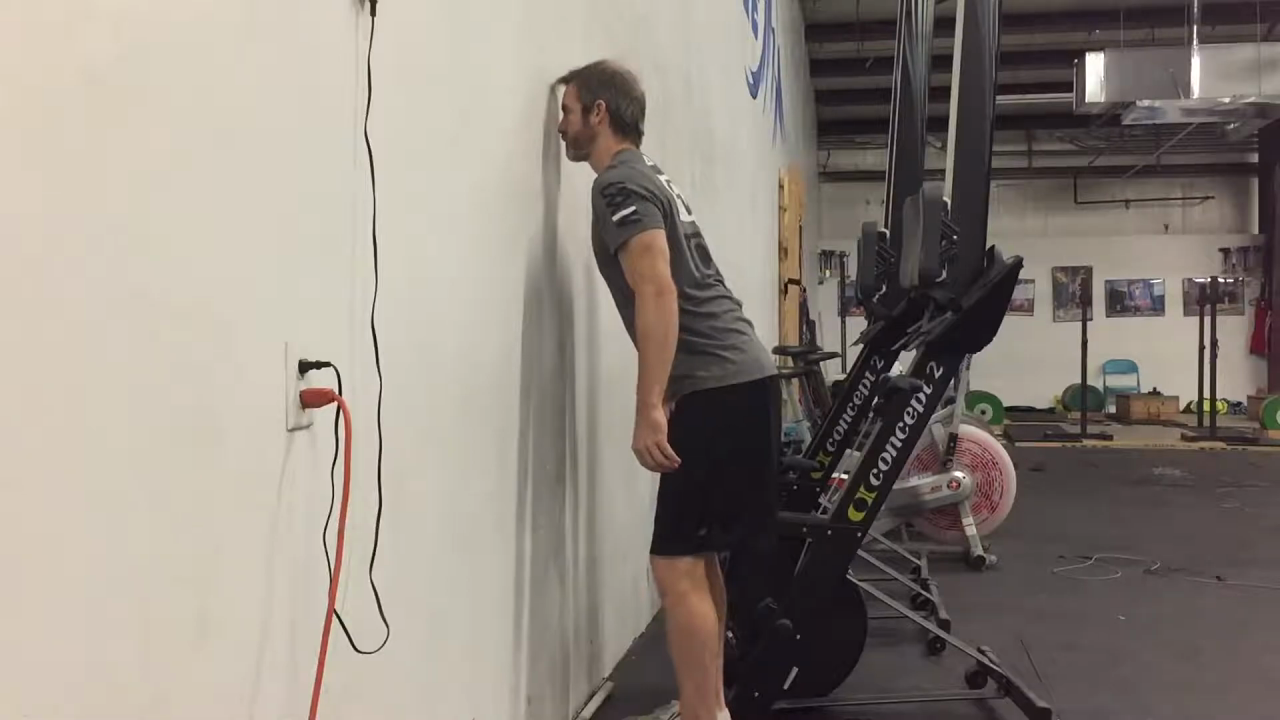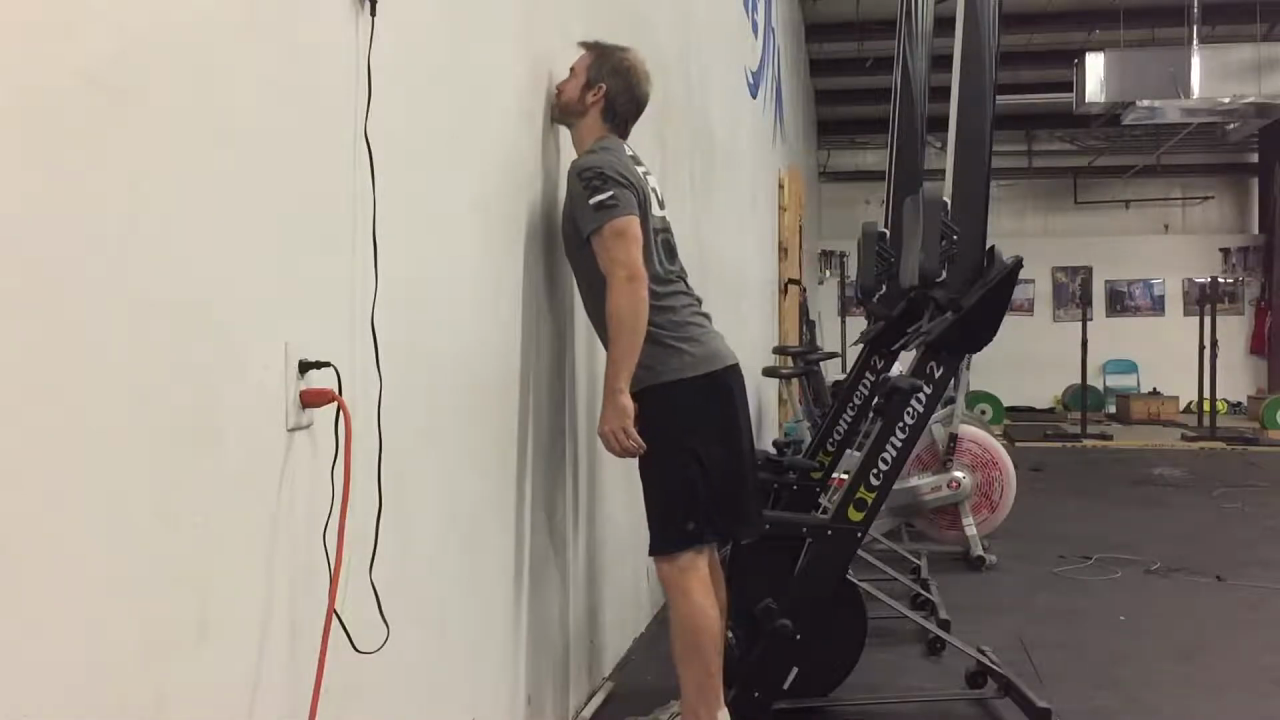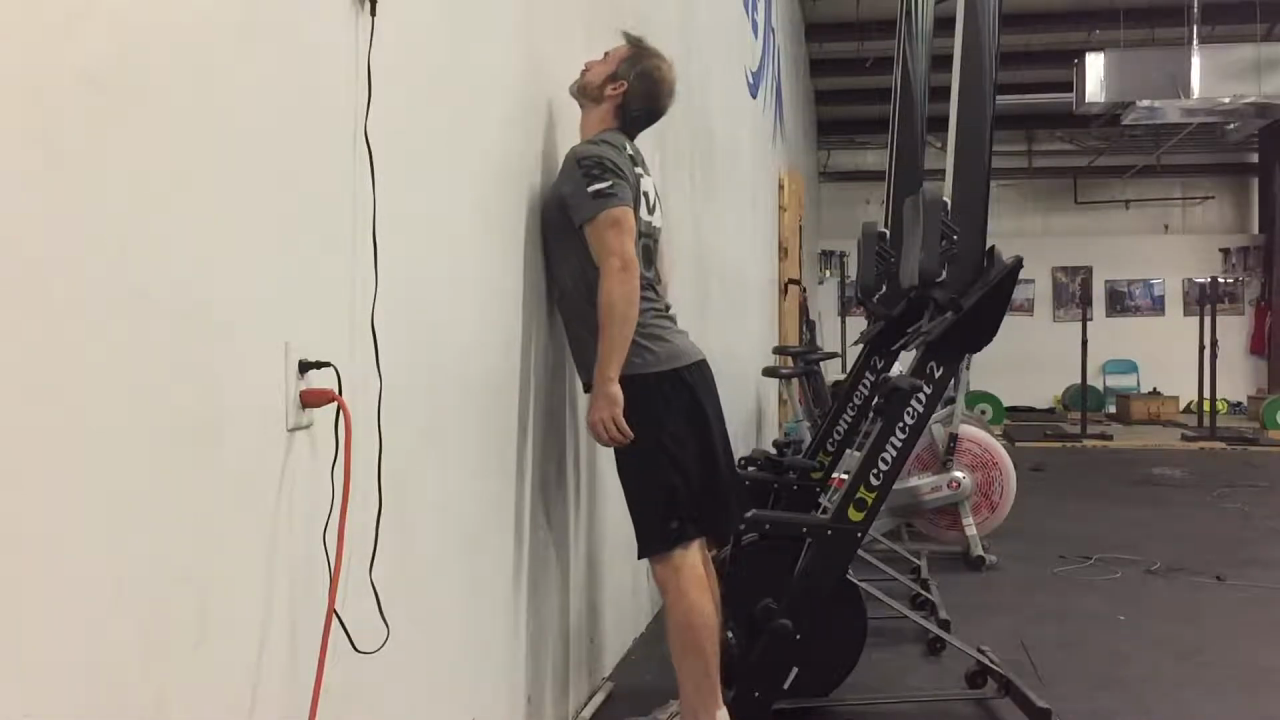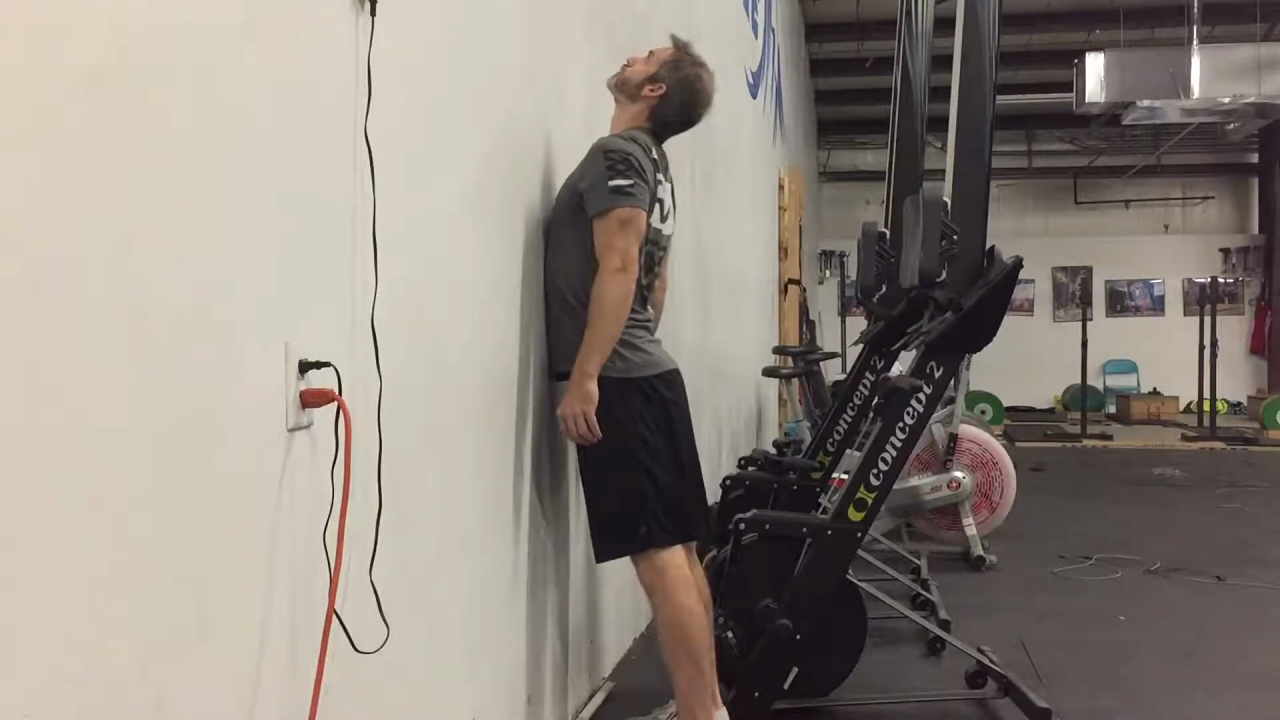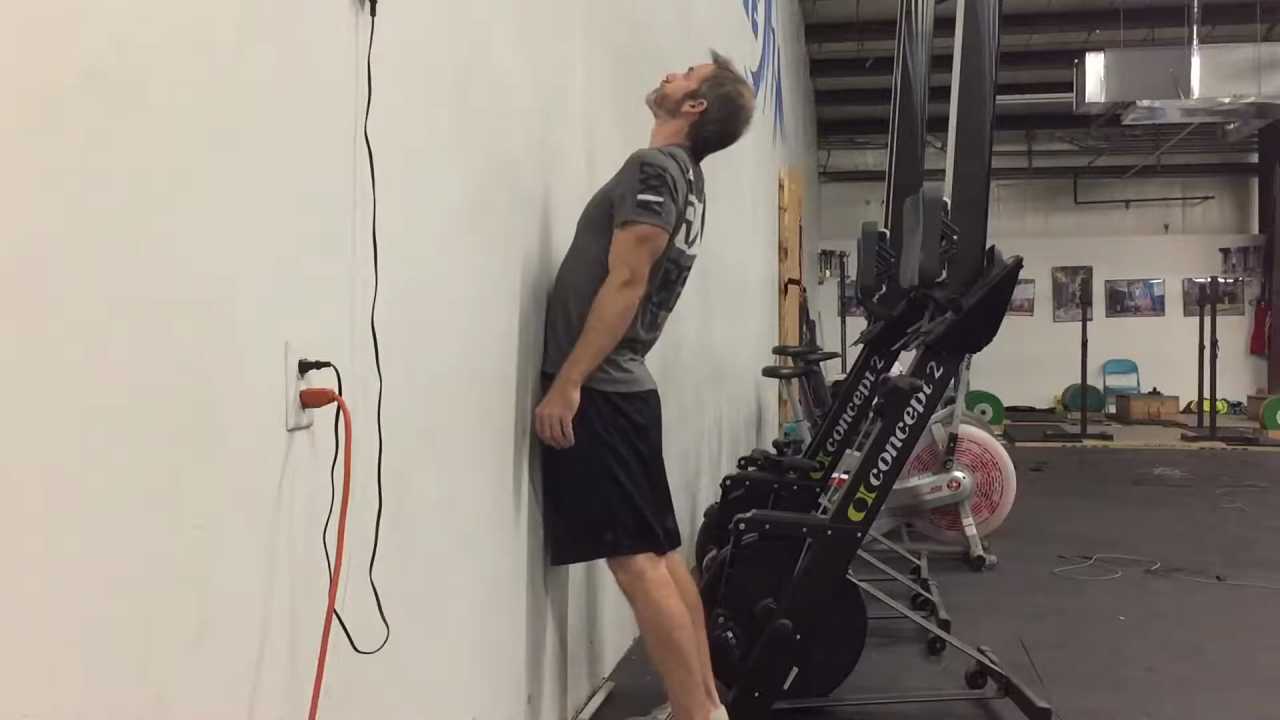
dt=1s
person 1, frame 1
left shoulder: (618, 185)
right shoulder: (645, 176)
left elbow: (657, 294)
left wrist: (648, 409)
right wrist: (667, 399)
left hip: (719, 389)
right hip: (738, 378)
left knee: (677, 565)
right knee: (697, 556)
person 1, frame 2
left shoulder: (596, 170)
right shoulder: (624, 165)
left elbow: (629, 281)
left wrist: (615, 394)
right wrist: (632, 387)
left hip: (679, 382)
right hip: (703, 370)
left knee: (681, 558)
right knee: (698, 552)
person 1, frame 3
left shoulder: (593, 159)
right shoulder: (626, 161)
left elbow: (619, 270)
left wrist: (606, 384)
left hip: (648, 379)
right hip: (674, 368)
left knee: (674, 553)
right knee: (690, 546)
person 1, frame 4
left shoulder: (617, 153)
right shoulder: (649, 161)
left elbow: (617, 269)
left wrist: (584, 377)
left hip: (619, 382)
right hip: (649, 374)
left knee: (657, 552)
right knee: (675, 547)
person 1, frame 5
left shoulder: (653, 168)
right shoulder: (685, 179)
left elbow: (624, 283)
left wrist: (567, 383)
left hip: (596, 391)
right hip: (625, 387)
left knee: (635, 559)
right knee: (658, 553)
